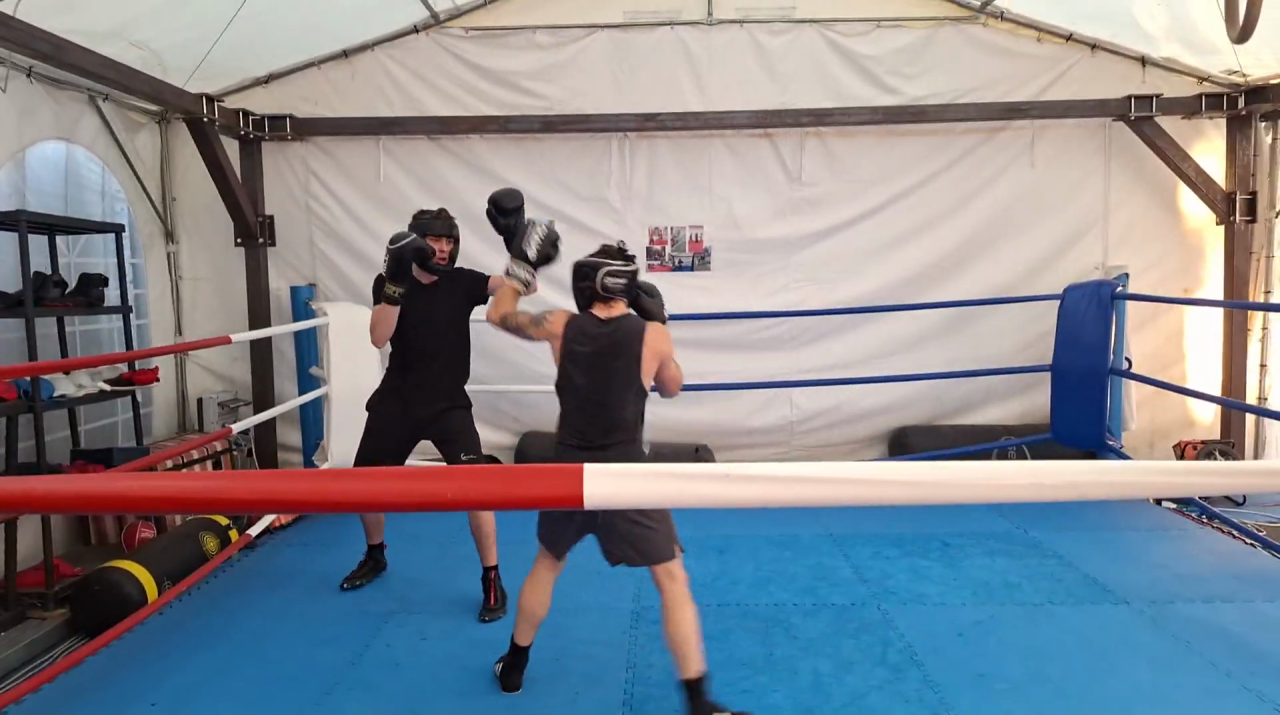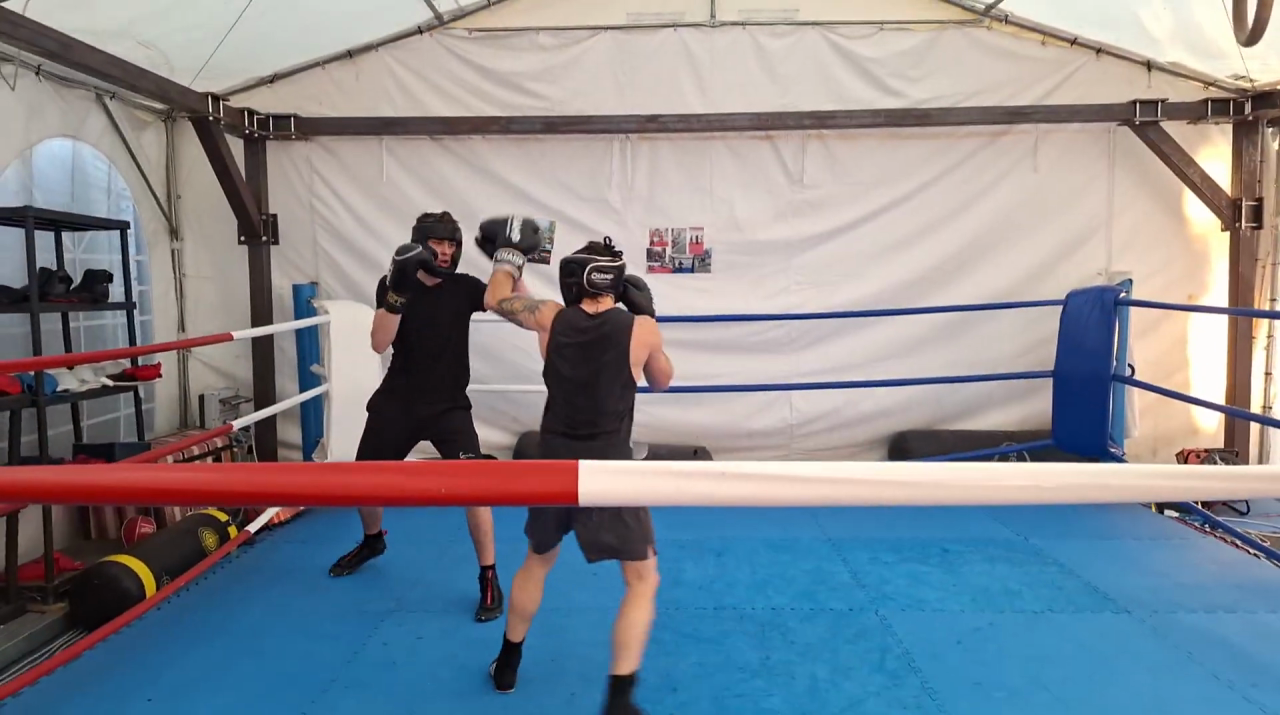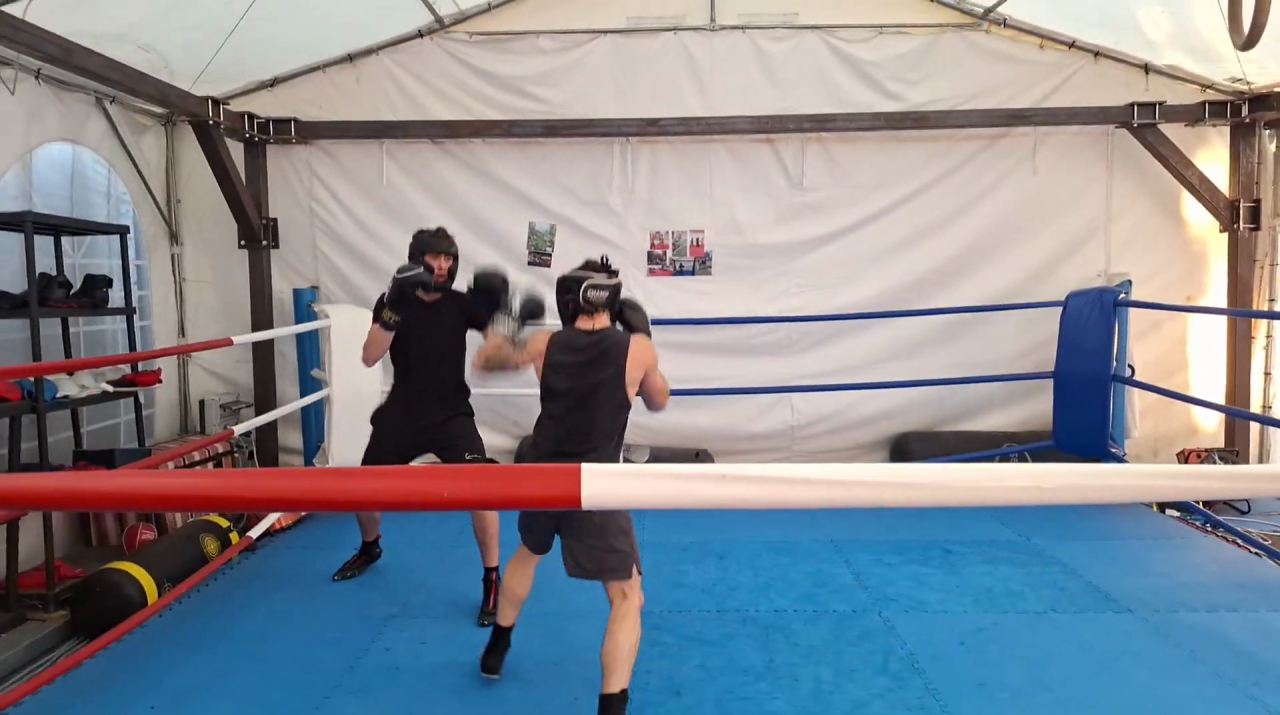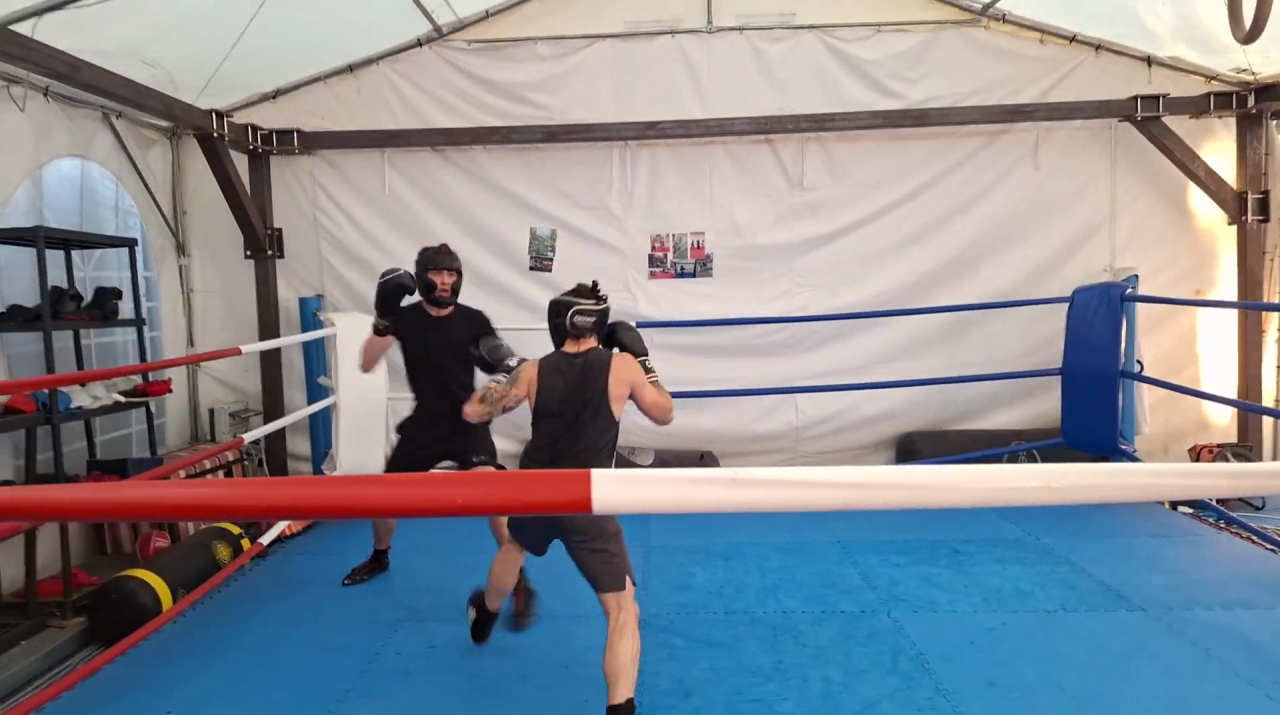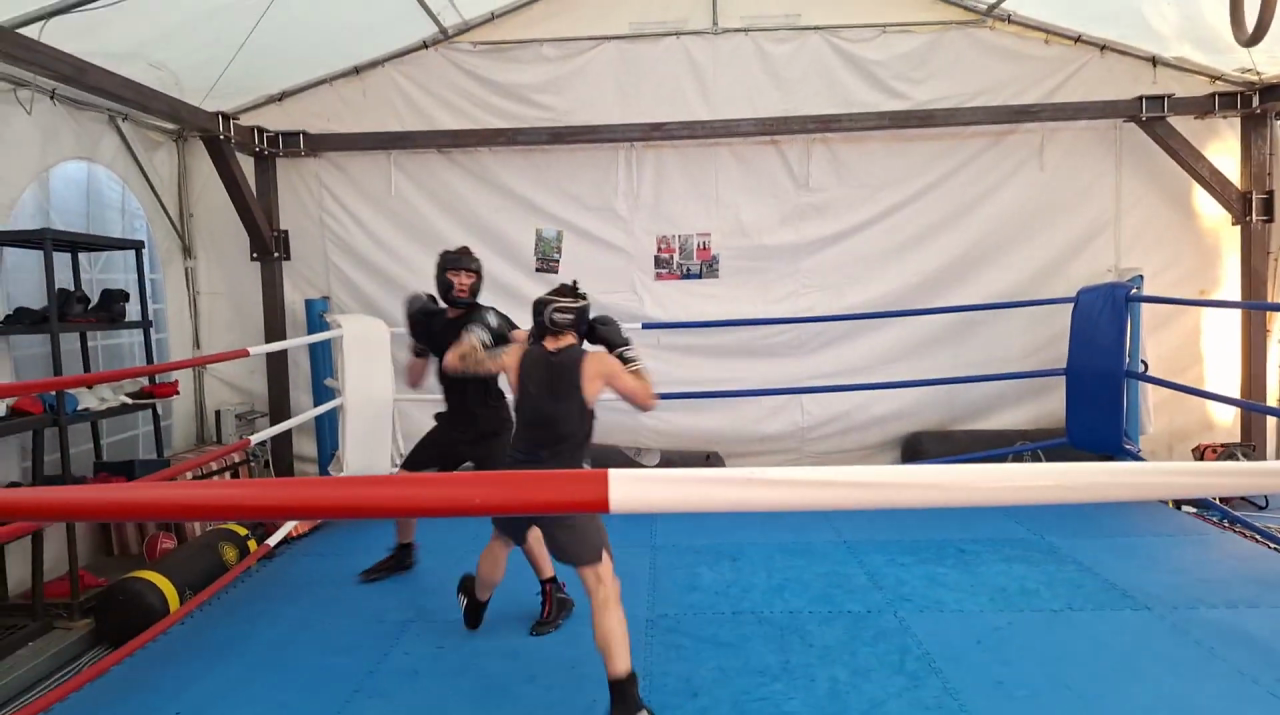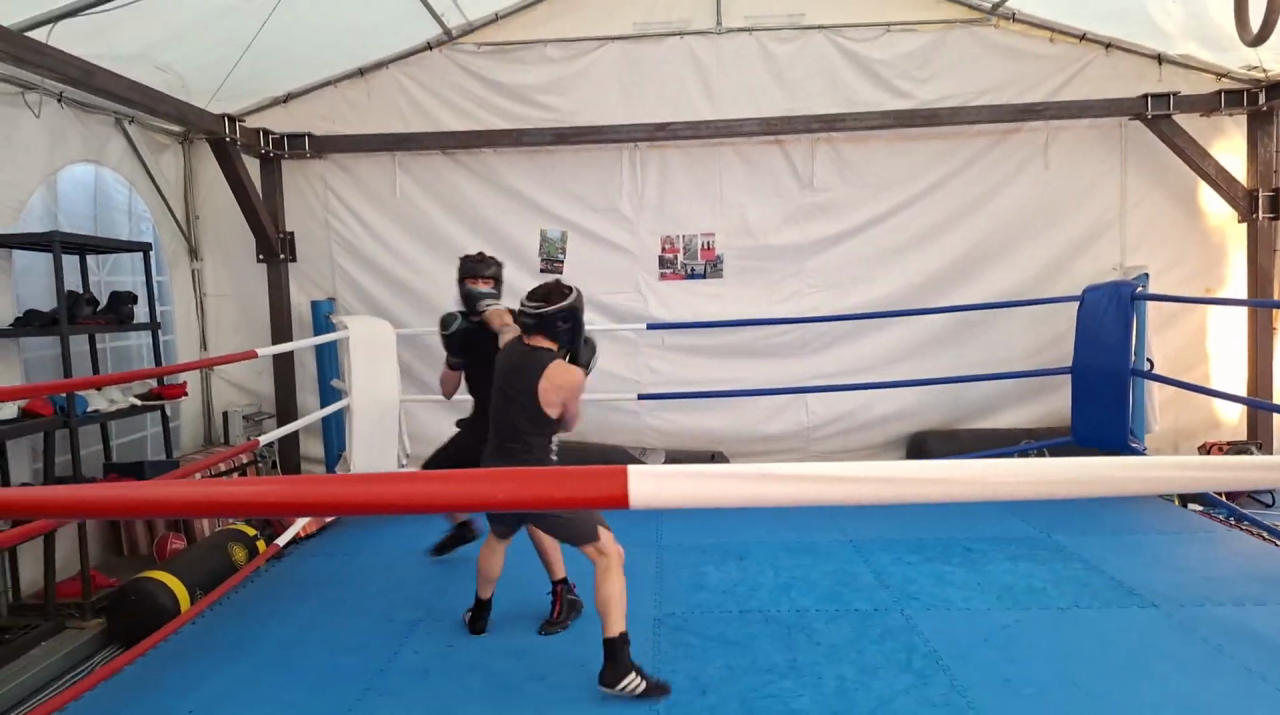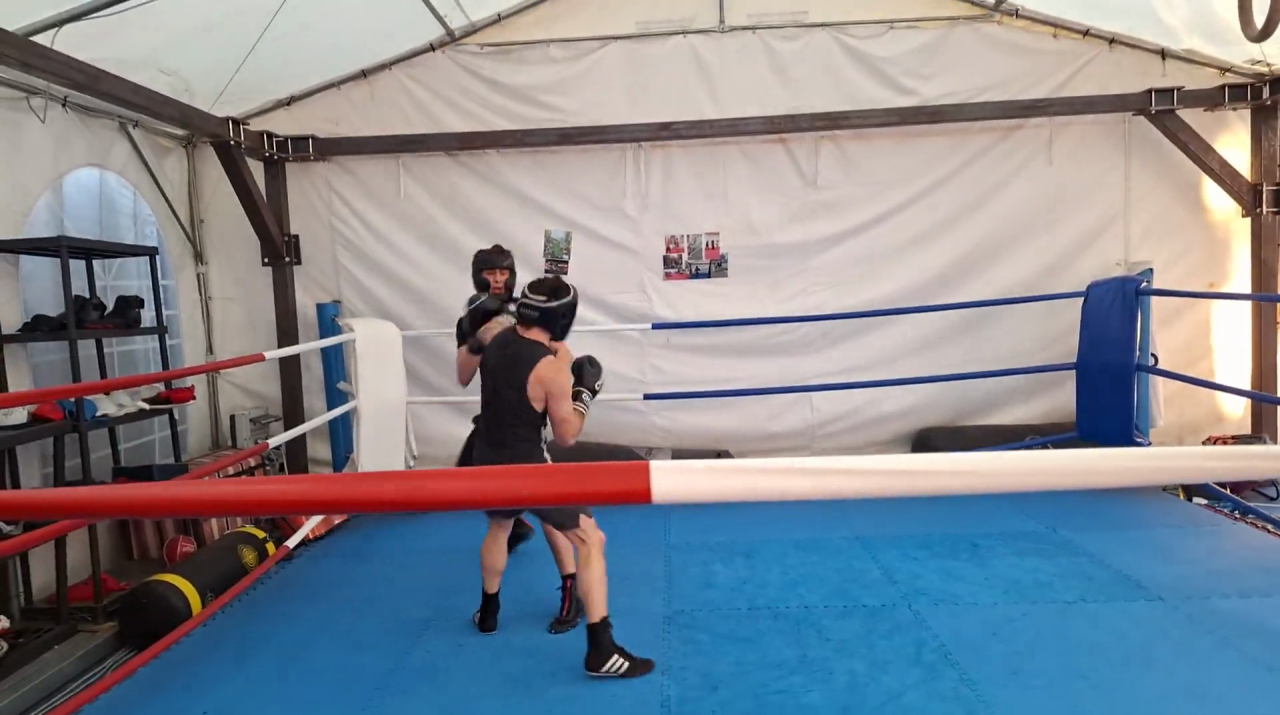
dt=0.1s
person 1, frame 1
left shoulder: (561, 325)
right shoulder: (654, 335)
left elbow: (499, 314)
right elbow: (670, 387)
left wrist: (519, 260)
left knee: (545, 565)
right knee: (673, 582)
left ankle: (514, 666)
person 1, frame 2
left shoulder: (551, 318)
right shoulder: (642, 328)
left elbow: (496, 299)
right elbow: (662, 381)
left wrist: (509, 253)
left hip: (554, 465)
left knee: (539, 561)
right knee: (642, 580)
left ankle: (507, 665)
person 1, frame 3
left shoulder: (545, 343)
right shoulder: (633, 347)
left elbow: (487, 361)
right elbow: (657, 400)
left wrist: (505, 330)
left knee: (527, 557)
right knee: (627, 600)
left ankle: (496, 650)
person 1, frame 4
left shoulder: (534, 370)
right shoulder: (622, 366)
left elbow: (473, 413)
right elbow: (664, 414)
left wrist: (499, 374)
right wrist: (641, 357)
left knee: (515, 547)
right knee: (623, 613)
left ankle: (485, 618)
person 1, frame 5
left shoulder: (518, 355)
right shoulder: (597, 363)
left elbow: (452, 362)
right elbow: (647, 401)
left wrist: (477, 335)
right wrist: (625, 349)
left knee: (502, 541)
right knee: (604, 589)
left ankle: (475, 607)
person 1, frame 6
left shoulder: (512, 349)
right shoulder: (565, 374)
right elbow: (566, 426)
left hip: (496, 473)
left knee: (498, 537)
right knee: (609, 554)
left ankle: (480, 613)
right ankle: (617, 666)
person 1, frame 7
left shoulder: (500, 337)
right shoulder: (556, 369)
right elbow: (567, 436)
right wrist: (584, 392)
left hip: (487, 458)
right hip: (525, 465)
left knee: (500, 527)
right knee: (589, 542)
left ankle: (488, 611)
right ankle: (601, 649)
person 2, frame 1
left shoulder: (462, 282)
right shoulder: (388, 282)
right elbow: (380, 338)
right wrist: (397, 280)
left hip: (448, 404)
right hip: (396, 402)
left ankle: (492, 579)
right ankle: (374, 557)
person 2, frame 2
left shoulder: (463, 286)
right shoulder: (391, 284)
right elbow: (380, 343)
right wrist: (400, 289)
left hip: (447, 404)
right hip: (397, 402)
left ankle: (488, 578)
right ankle: (373, 540)
person 2, frame 3
left shoulder: (464, 303)
right shoulder: (393, 303)
right elbow: (370, 357)
left wrist: (501, 305)
right wrist: (394, 306)
left hip: (451, 415)
right hip: (402, 413)
left ankle: (493, 580)
right ankle: (369, 549)
person 2, frame 4
left shoulder: (473, 320)
right shoulder: (403, 317)
left elbow: (500, 362)
right elbow: (367, 364)
left wrist: (505, 362)
right wrist: (383, 313)
left hip: (467, 424)
right hip: (423, 425)
left ankle: (521, 586)
right ankle: (380, 557)
person 2, frame 5
left shoulder: (488, 317)
right shoulder: (432, 321)
right elbow: (413, 381)
left wrist: (499, 334)
right wrist: (420, 339)
left hip: (491, 427)
right hip: (453, 424)
left ankle: (554, 592)
right ankle: (403, 553)
person 2, frame 6
left shoulder: (504, 316)
right shoulder: (459, 327)
right elbow: (447, 392)
left wrist: (489, 306)
right wrist: (454, 355)
right hip: (480, 424)
right knee: (431, 474)
left ankle: (565, 594)
right ankle: (462, 528)
person 2, frame 7
left shoulder: (521, 314)
right shoulder: (469, 323)
right elbow: (464, 378)
right wrist: (474, 337)
left ankle: (571, 588)
right ankle: (516, 527)
